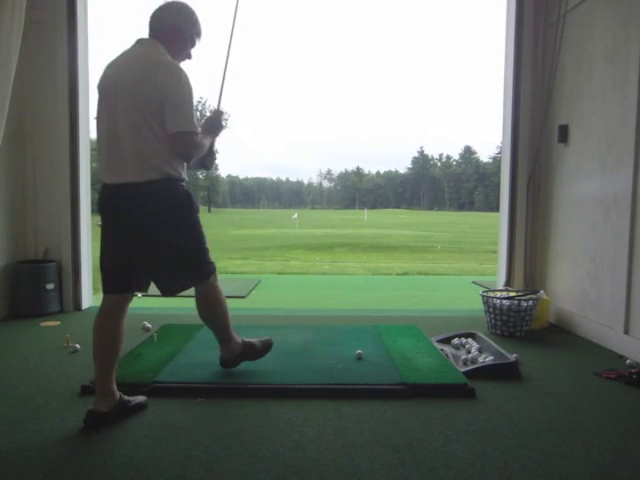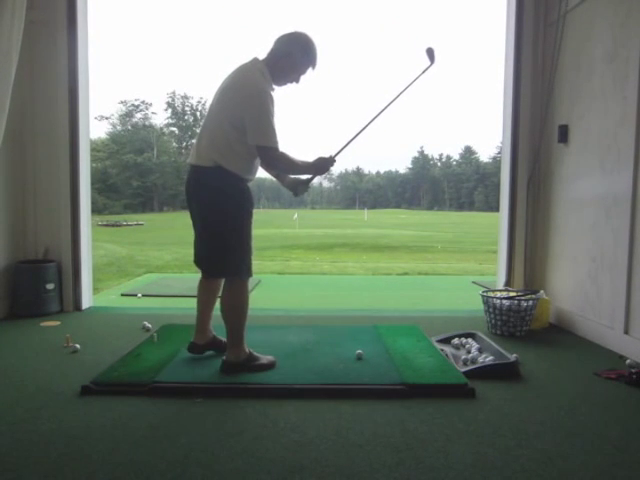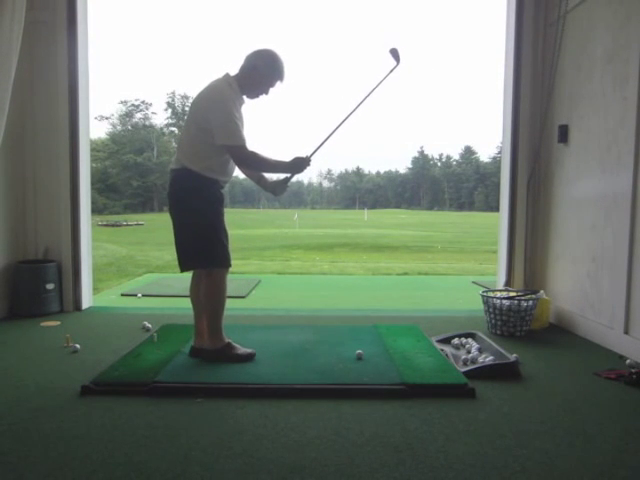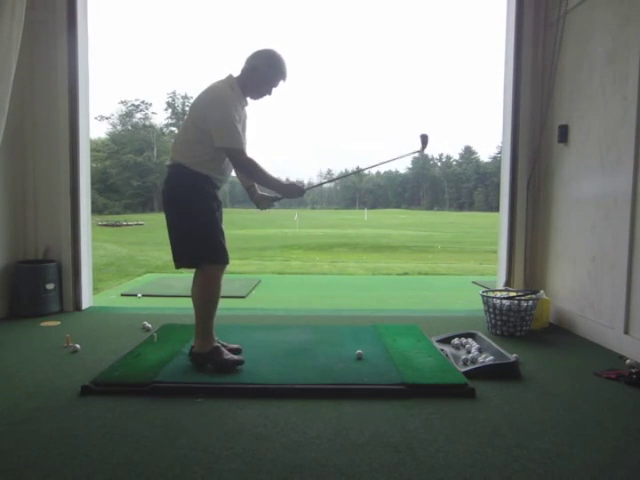
dt=1s
person 1, frame 1
left shoulder: (112, 69)
right shoulder: (170, 73)
right elbow: (185, 148)
left wrist: (196, 142)
right wrist: (209, 134)
left hip: (115, 193)
right hip: (159, 194)
left knee: (116, 296)
right knee: (203, 278)
left ankle: (104, 398)
right ankle: (231, 346)
person 1, frame 2
left shoulder: (247, 76)
right shoulder: (257, 89)
left elbow: (256, 150)
right elbow: (270, 156)
left wrist: (288, 181)
right wrist: (312, 168)
left hip: (205, 179)
right hip: (222, 184)
left knee: (215, 265)
right knee: (235, 272)
left ankle: (203, 334)
right ankle: (237, 354)
person 1, frame 3
left shoulder: (227, 95)
right shoulder: (222, 97)
left elbow: (237, 155)
right elbow: (241, 156)
left wrist: (266, 183)
right wrist: (288, 166)
left hip: (198, 187)
right hip: (195, 187)
left knee: (206, 266)
right knee: (216, 266)
left ankle: (202, 339)
right ankle: (215, 342)
person 1, frame 4
left shoulder: (234, 99)
right shoulder: (222, 98)
left elbow: (236, 159)
right elbow: (239, 160)
left wrist: (254, 193)
right wrist: (281, 188)
left hip: (200, 186)
right hip: (188, 185)
left knee: (208, 265)
right knee: (213, 263)
left ankle: (205, 340)
right ankle: (204, 345)
